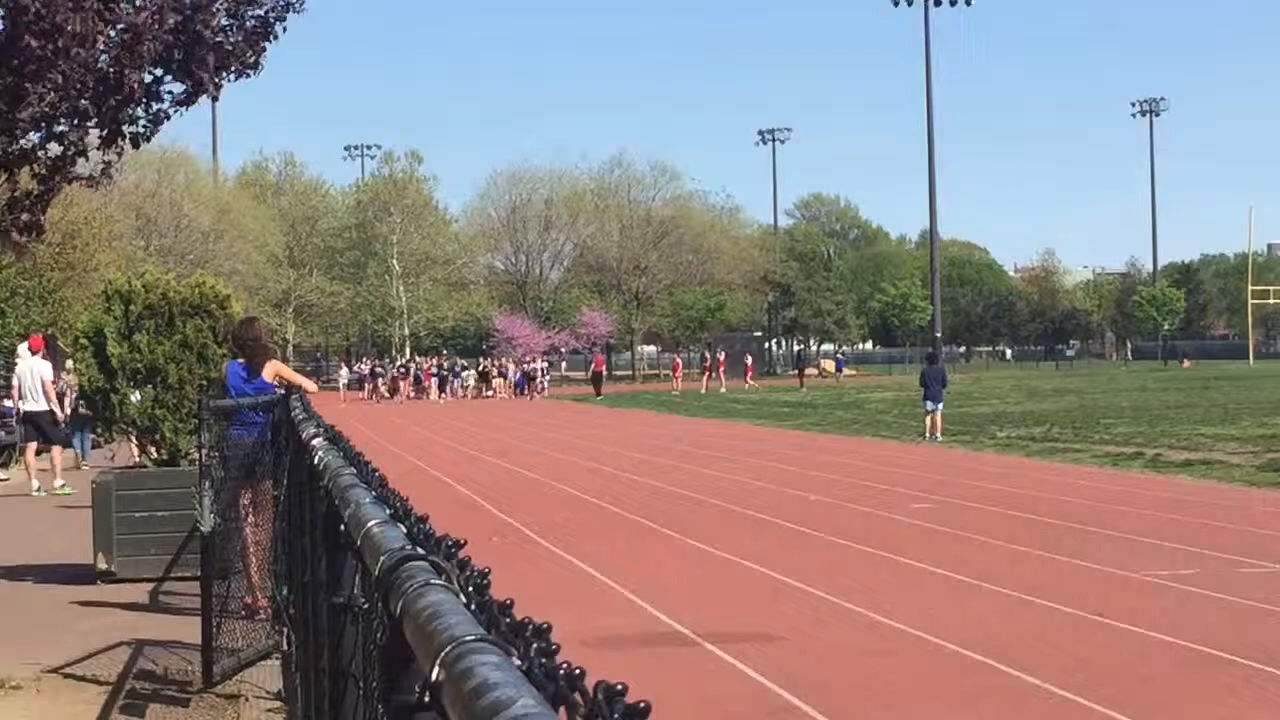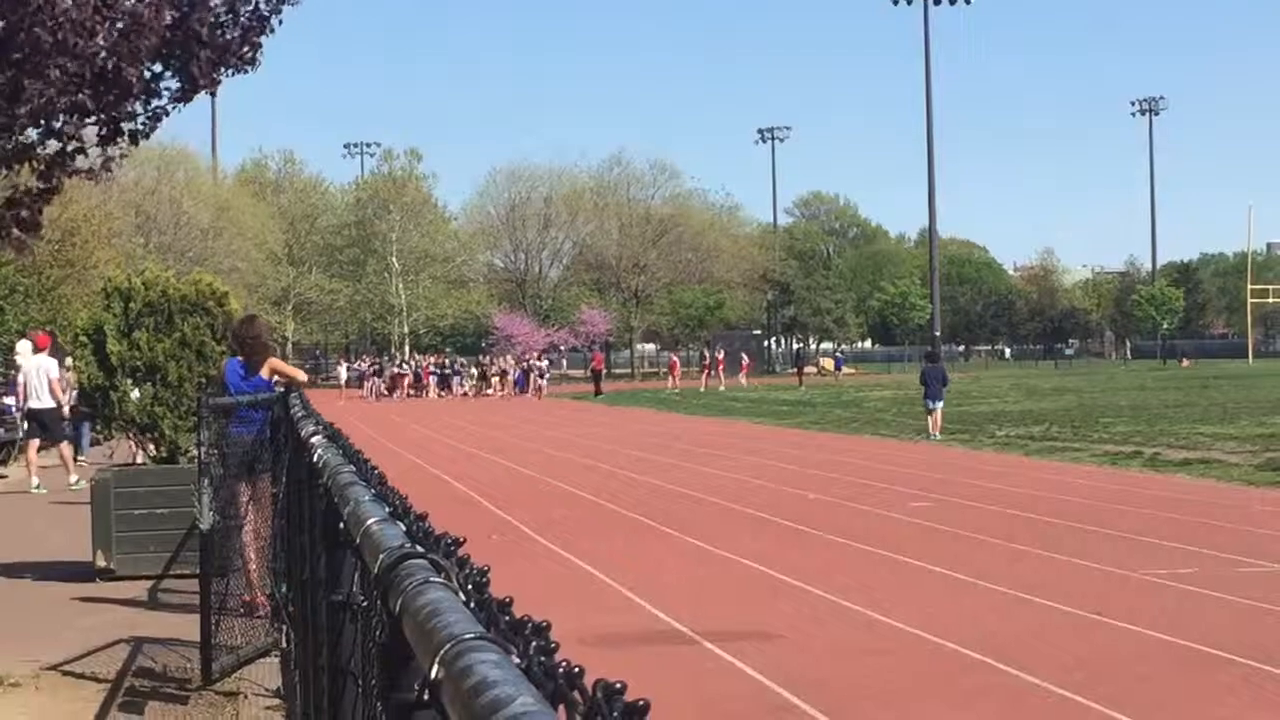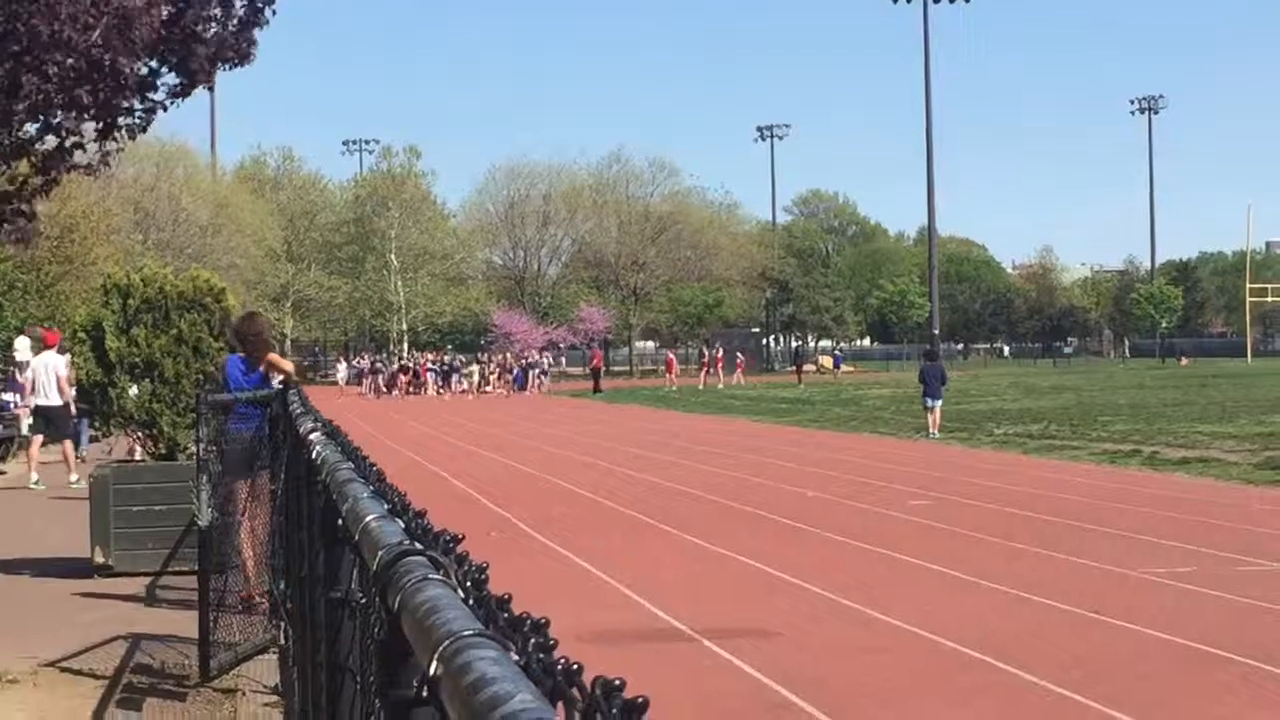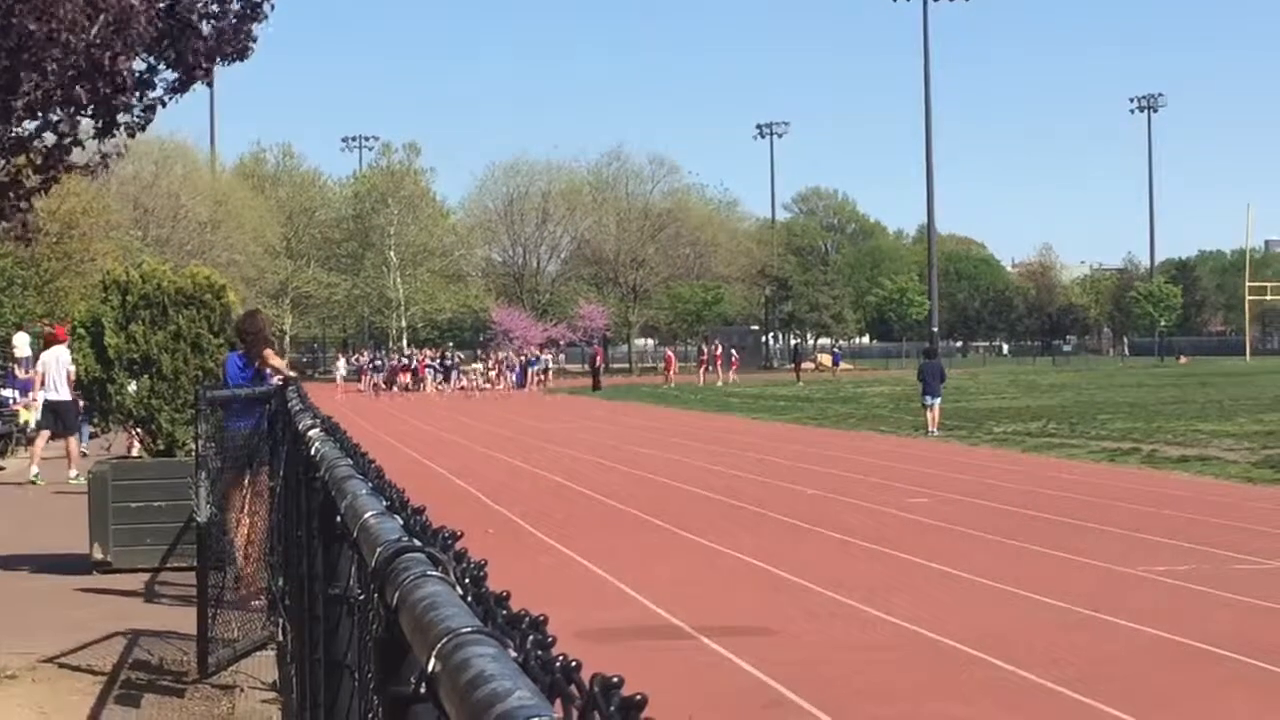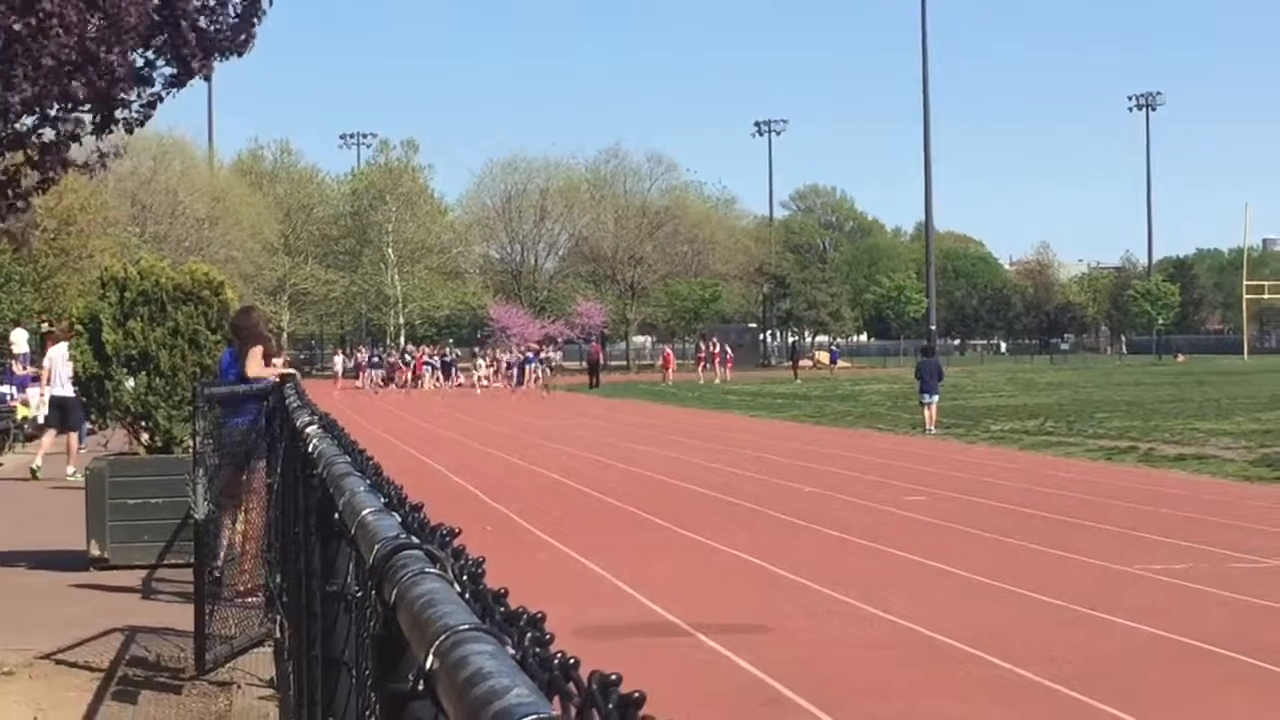
dt=0.2s
person 1, frame 1
left shoulder: (228, 368)
right shoulder: (271, 366)
right elbow: (312, 388)
right wrist: (284, 383)
left hip: (236, 443)
right hip: (264, 442)
left knee: (246, 521)
right knee: (264, 520)
left ankle: (255, 596)
right ankle: (258, 595)
person 1, frame 2
left shoulder: (227, 366)
right shoulder: (268, 363)
right elbow: (303, 378)
right wrist: (280, 378)
left hip: (236, 441)
right hip: (263, 440)
left knee: (244, 518)
right knee: (262, 518)
left ankle: (255, 594)
right ankle: (258, 593)
person 1, frame 3
left shoulder: (228, 362)
right shoulder: (266, 359)
right elbow: (289, 368)
right wrist: (281, 377)
left hip: (234, 437)
right hip: (261, 436)
left knee: (239, 514)
right knee: (260, 513)
left ankle: (251, 588)
right ankle: (256, 587)
person 1, frame 4
left shoulder: (229, 359)
right shoulder: (262, 355)
right elbow: (276, 363)
right wrist: (284, 374)
left hip: (233, 432)
right hip: (259, 431)
left knee: (234, 507)
right knee: (259, 508)
left ankle: (242, 570)
right ankle: (254, 582)
person 1, frame 5
left shoulder: (226, 355)
right shoulder: (256, 349)
right elbow: (251, 372)
right wrist: (280, 370)
left hip: (229, 429)
right hip: (254, 428)
left knee: (228, 500)
right knee: (255, 505)
left ankle: (221, 560)
right ankle: (246, 581)
